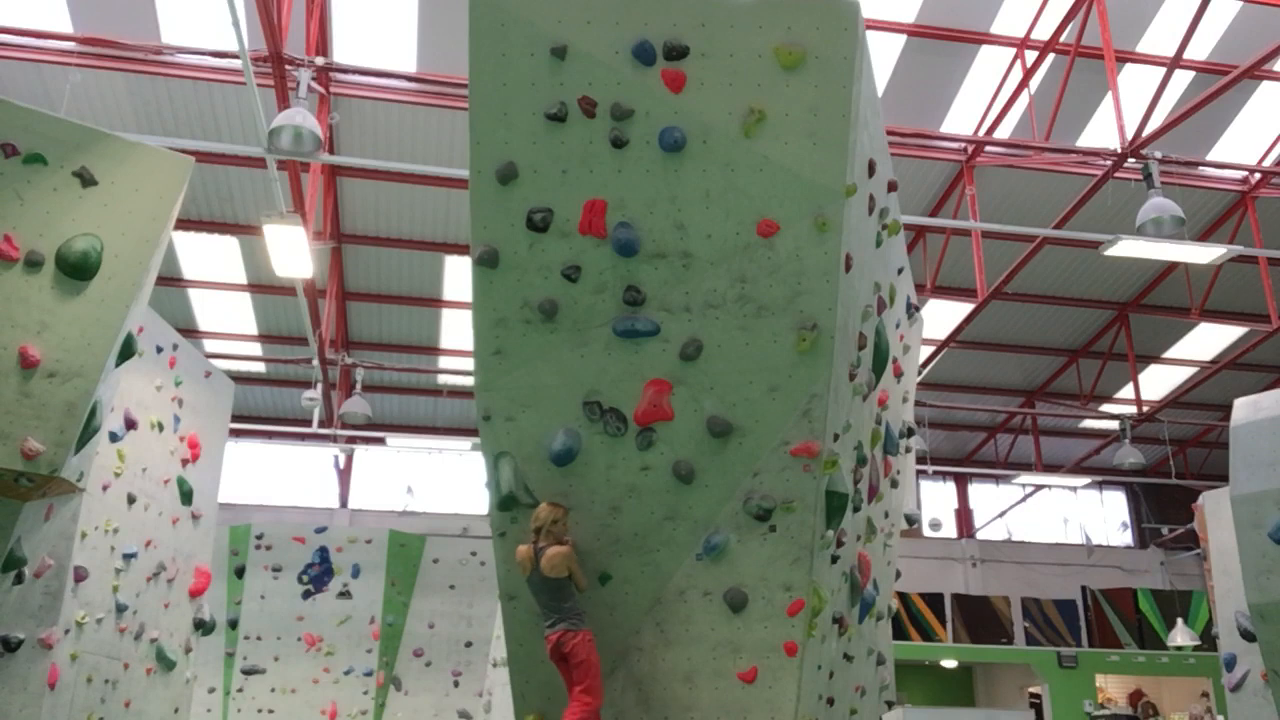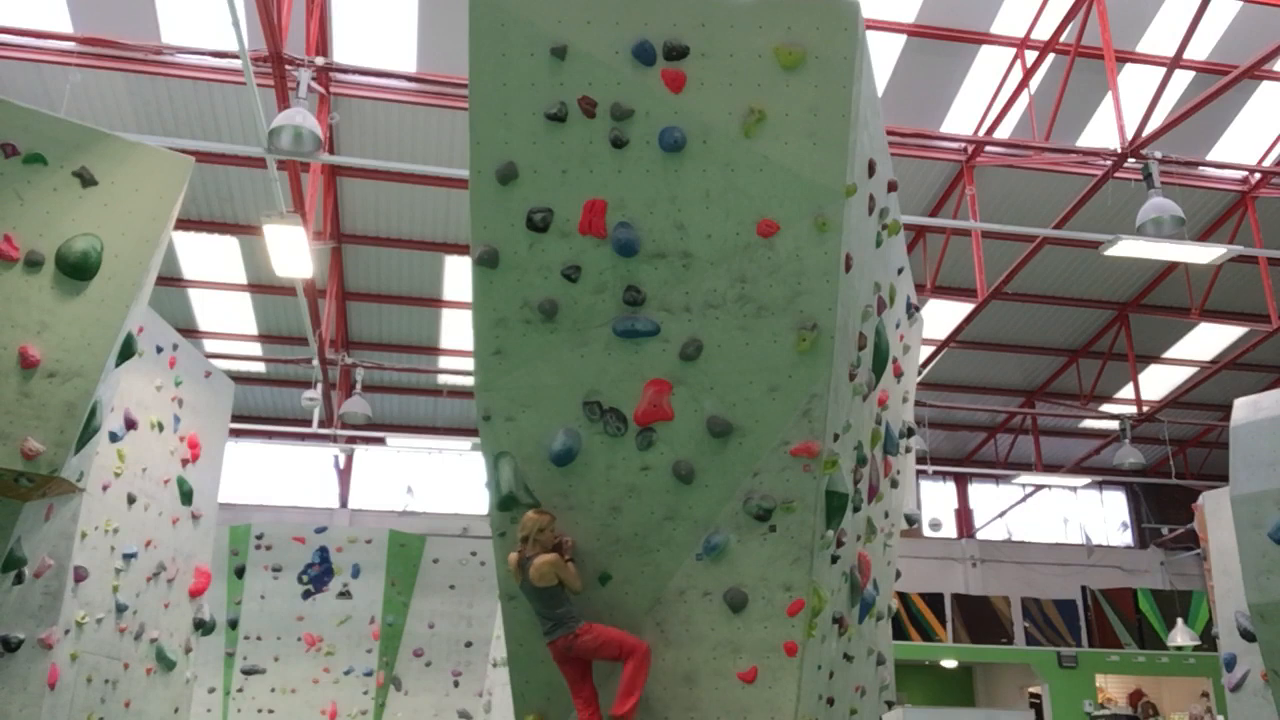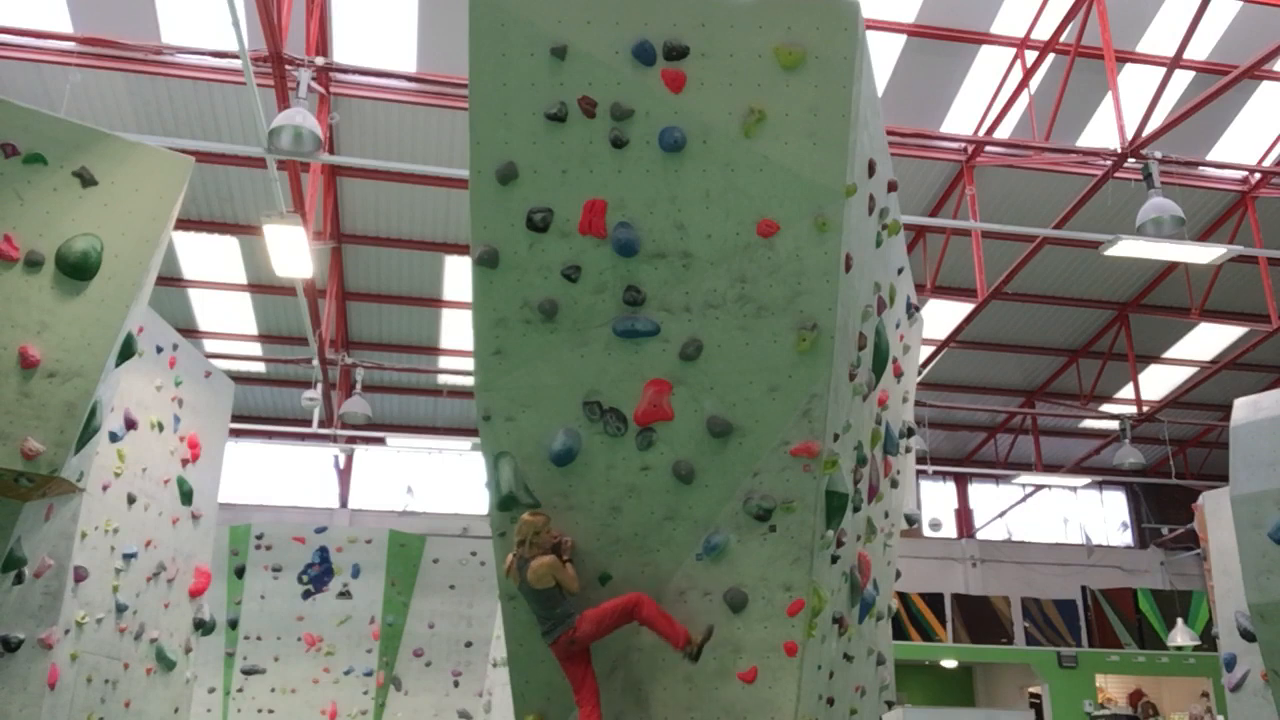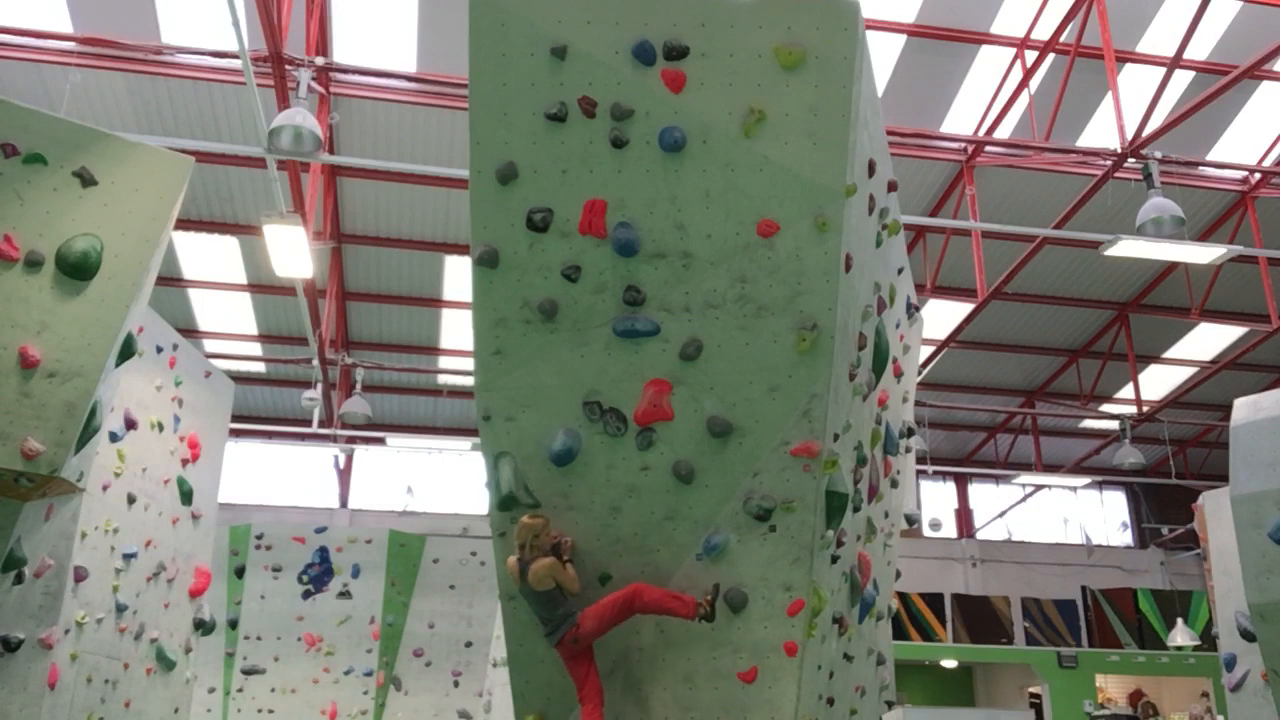
dt=0.2s
person 1, frame 1
left shoulder: (522, 553)
right shoulder: (563, 552)
right elbow: (582, 586)
left hip: (552, 637)
right hip: (573, 633)
left knee: (580, 699)
right knee: (588, 701)
person 1, frame 2
left shoulder: (514, 560)
right shoulder: (550, 560)
right elbow: (576, 587)
left wrist: (554, 551)
right wrist: (568, 557)
left hip: (555, 642)
right hip: (575, 635)
left knee: (585, 702)
right knee: (638, 649)
person 1, frame 3
left shoulder: (512, 561)
right shoulder: (547, 562)
right elbow: (574, 588)
left wrist: (549, 548)
right wrist: (565, 556)
left hip: (557, 642)
right hip: (574, 630)
left knee: (587, 700)
right knee: (638, 602)
right ankle: (687, 646)
person 1, frame 4
left shoulder: (513, 564)
right shoulder: (548, 564)
right elbow: (574, 588)
left wrist: (550, 549)
right wrist: (566, 557)
left hip: (562, 641)
right hip: (577, 629)
left knee: (590, 699)
right knee: (637, 594)
right ankle: (699, 609)
